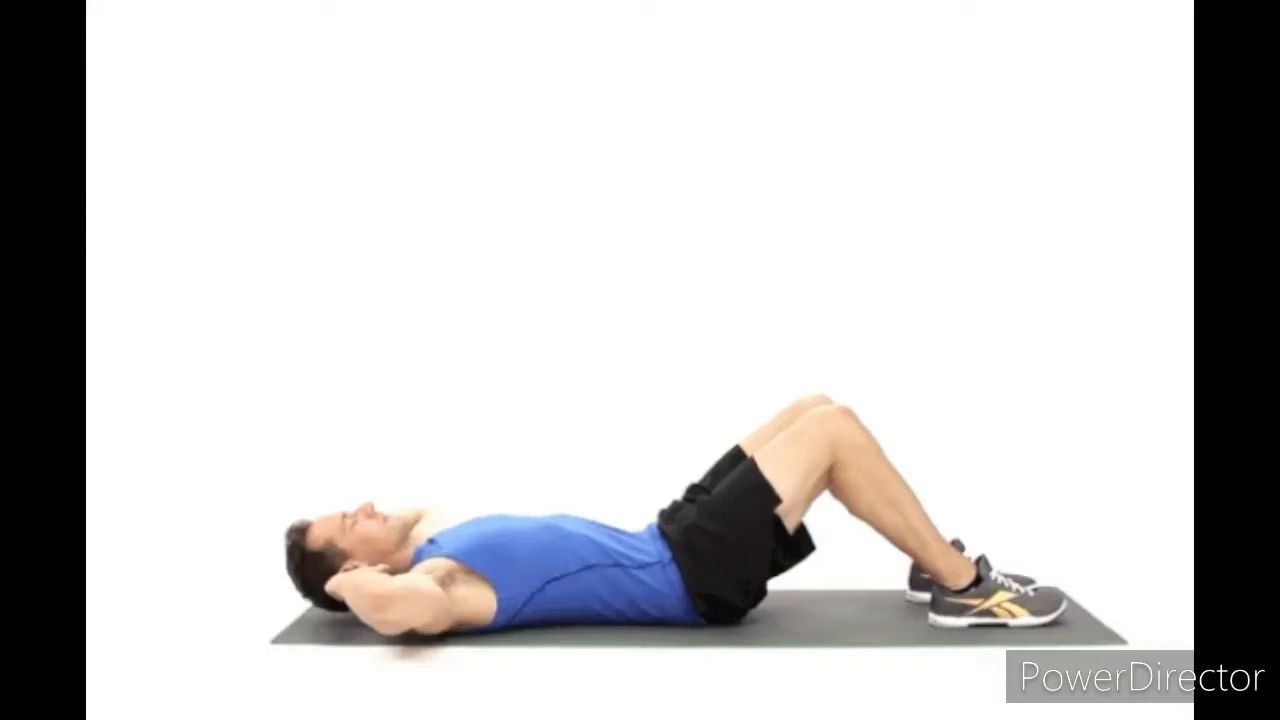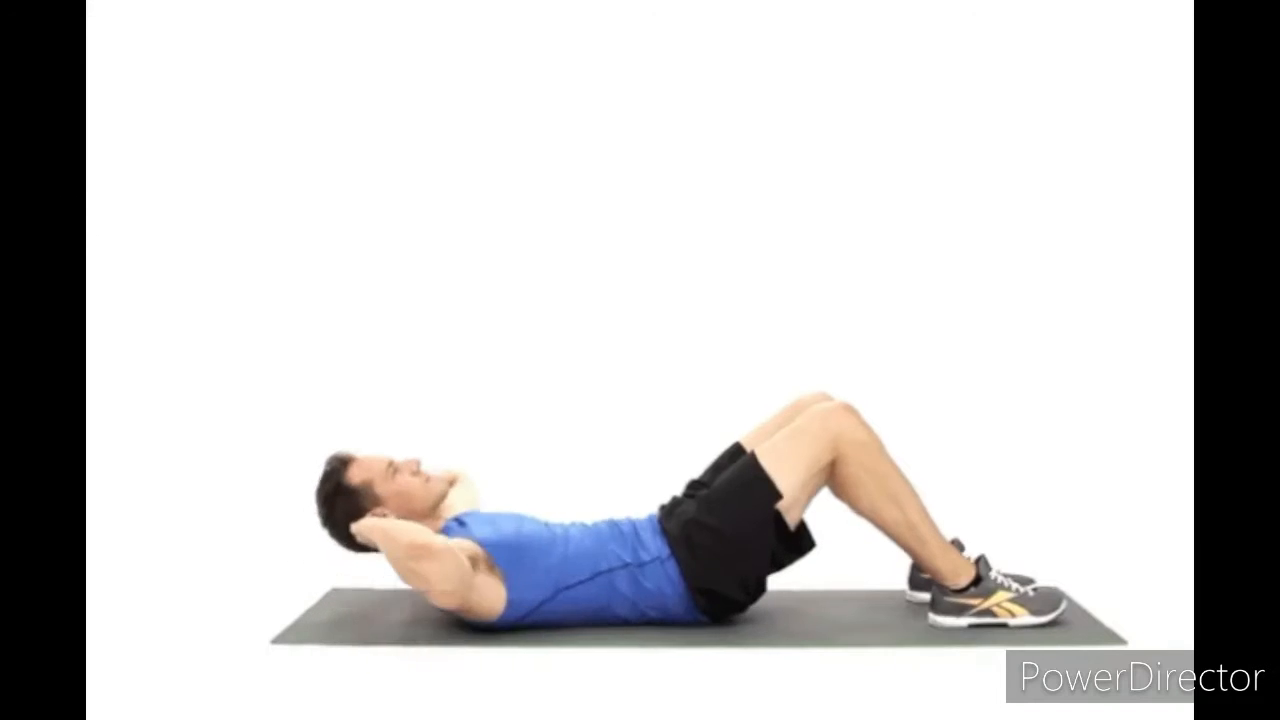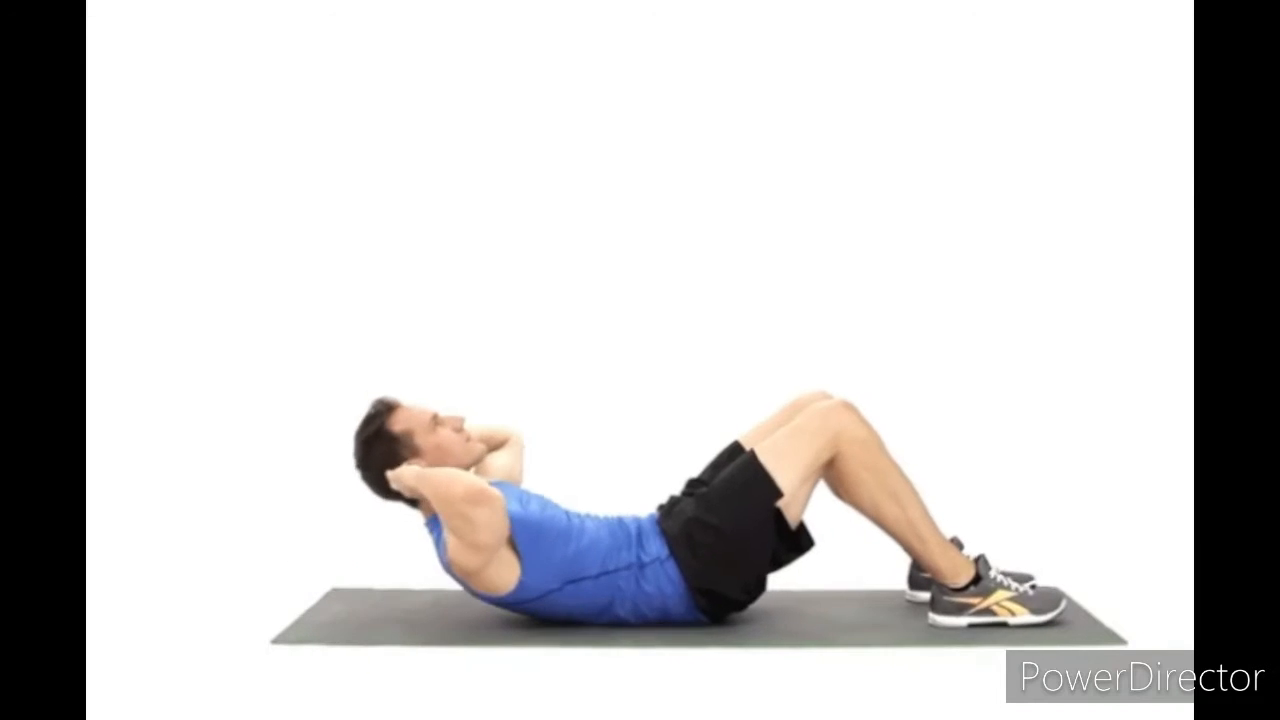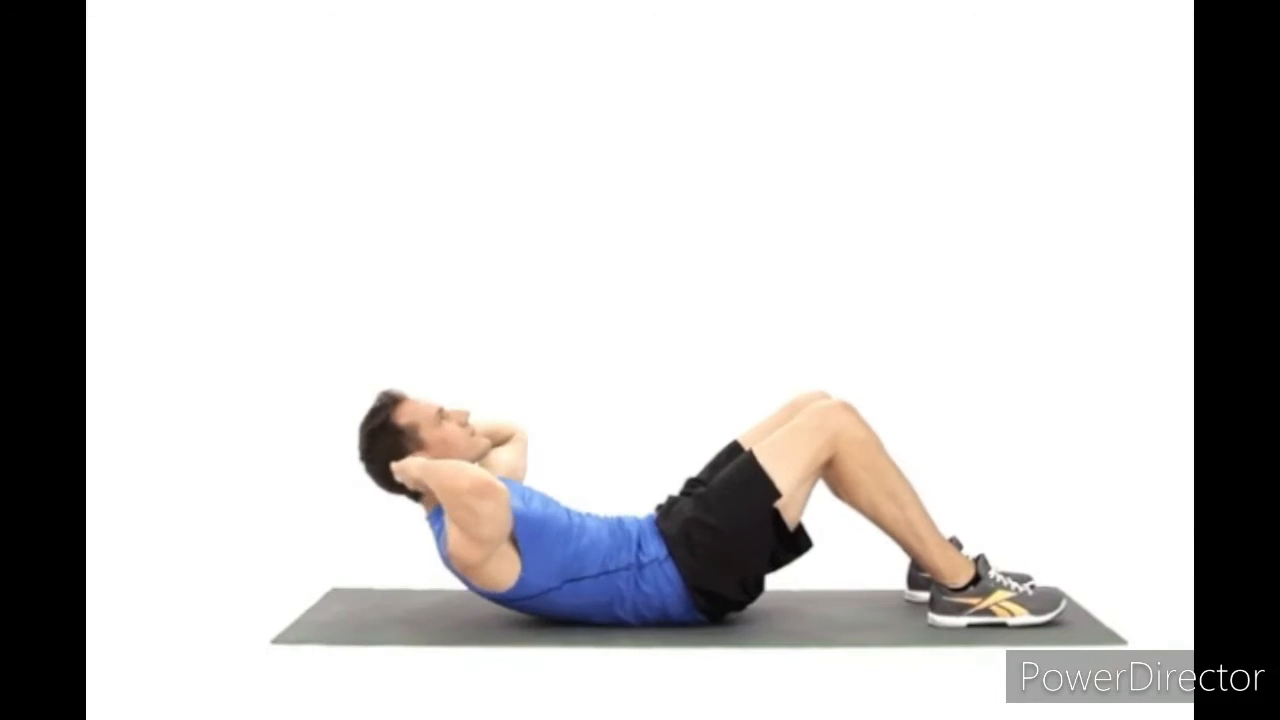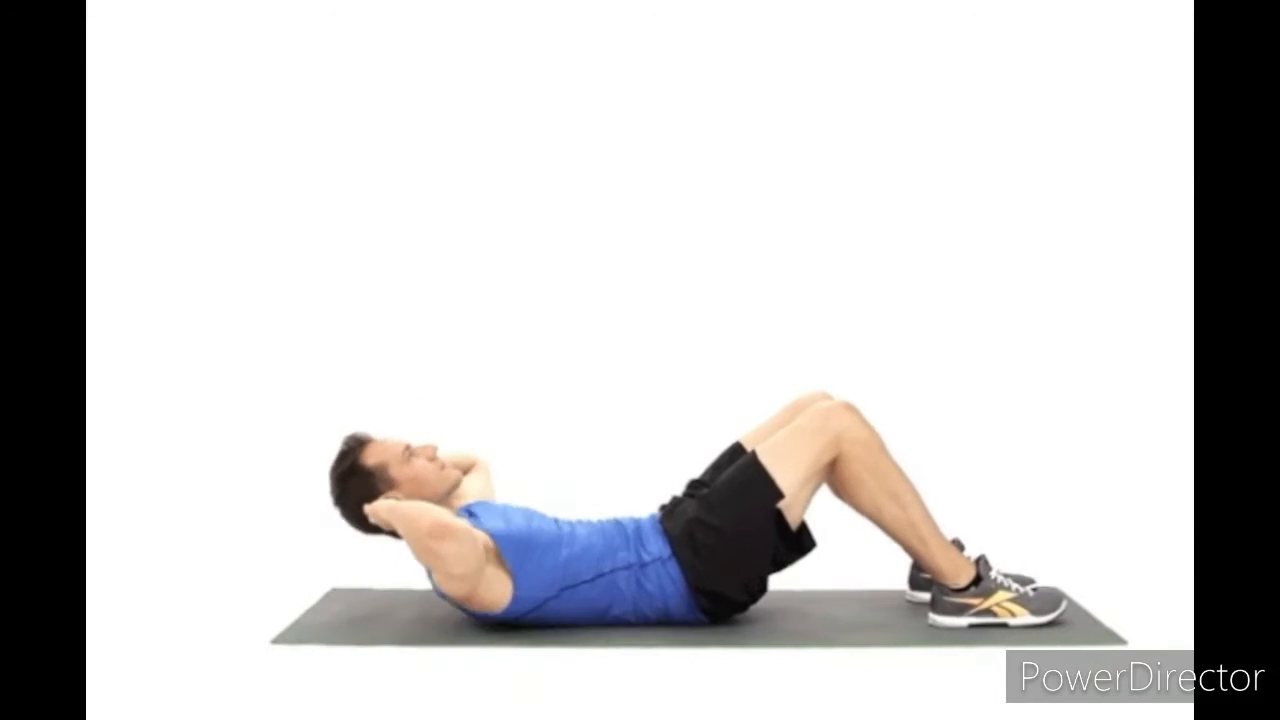
dt=0.3s
person 1, frame 1
left shoulder: (440, 553)
right shoulder: (435, 587)
left elbow: (422, 515)
right elbow: (399, 607)
left wrist: (391, 525)
right wrist: (348, 580)
left hip: (668, 541)
right hip: (694, 578)
left knee: (818, 409)
right knee: (832, 430)
left ankle: (939, 565)
right ankle: (965, 588)
person 1, frame 2
left shoulder: (457, 532)
right shoulder: (451, 578)
left elbow: (451, 480)
right elbow: (417, 548)
left wrist: (402, 474)
right wrist: (377, 526)
left hip: (669, 540)
right hip: (694, 574)
left knee: (820, 409)
right knee: (834, 425)
left ankle: (940, 566)
right ankle: (967, 589)
person 1, frame 3
left shoulder: (476, 505)
right shoulder: (471, 548)
left elbow: (509, 438)
right elbow: (470, 493)
left wrist: (453, 443)
right wrist: (417, 478)
left hip: (674, 535)
right hip: (695, 573)
left knee: (820, 406)
right knee: (834, 423)
left ankle: (939, 565)
right ankle: (964, 586)
person 1, frame 4
left shoulder: (478, 501)
right shoulder: (471, 543)
left elbow: (513, 435)
right elbow: (480, 486)
left wrist: (460, 439)
right wrist: (423, 467)
left hip: (674, 536)
right hip: (693, 574)
left knee: (819, 409)
right knee: (834, 424)
left ankle: (939, 565)
right ankle: (963, 587)
person 1, frame 5
left shoulder: (466, 519)
right shoulder: (461, 569)
left elbow: (474, 462)
right elbow: (441, 533)
left wrist: (430, 469)
right wrist: (397, 510)
left hip: (673, 537)
right hip: (695, 574)
left knee: (819, 408)
right knee: (837, 424)
left ankle: (941, 566)
right ankle: (965, 586)
